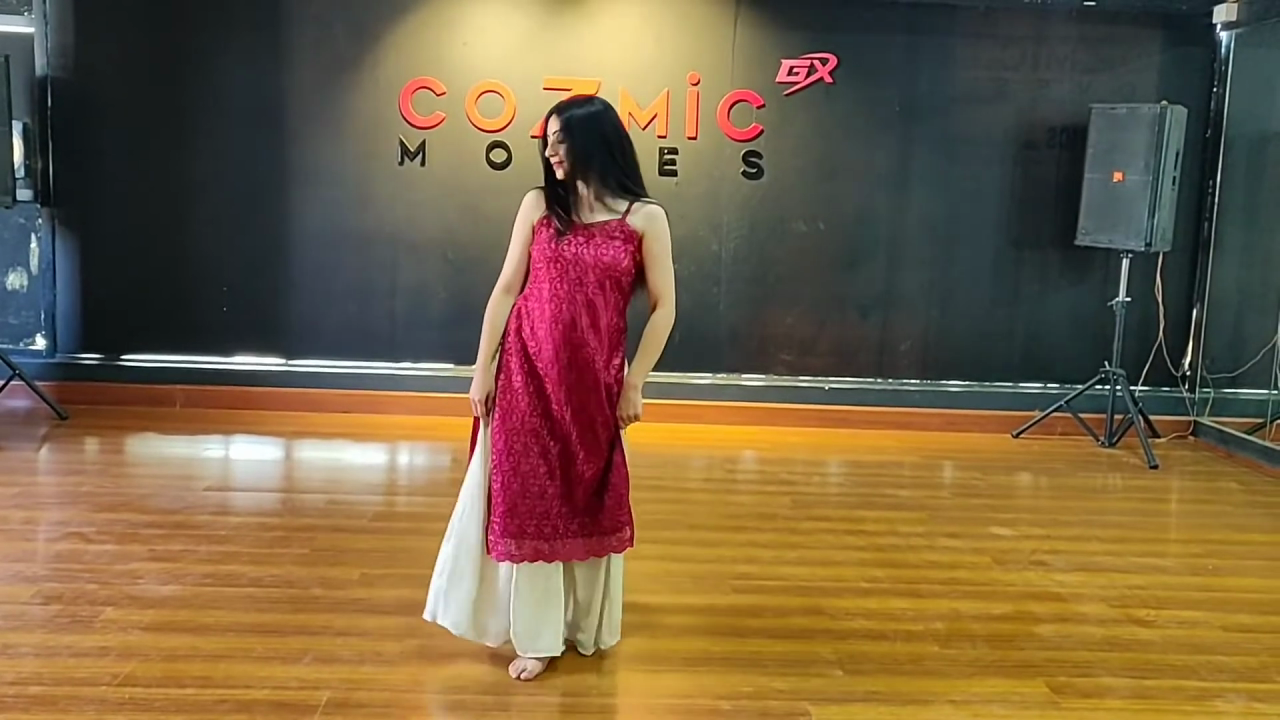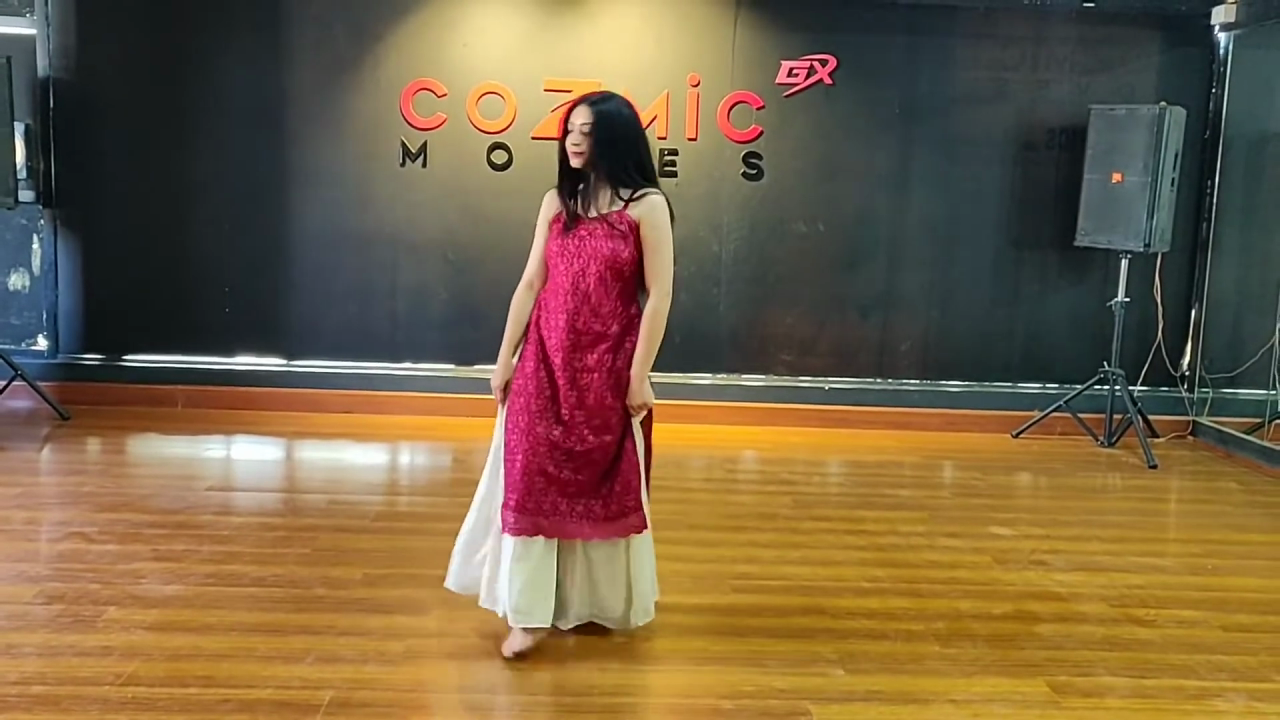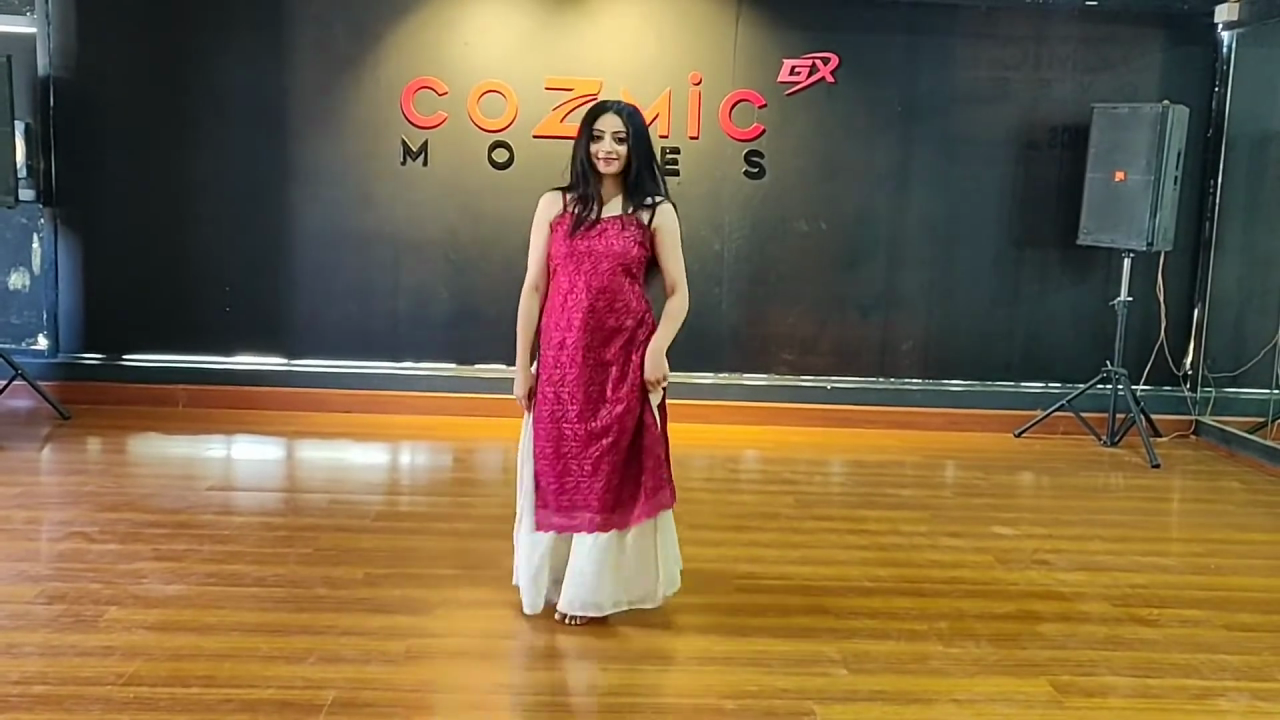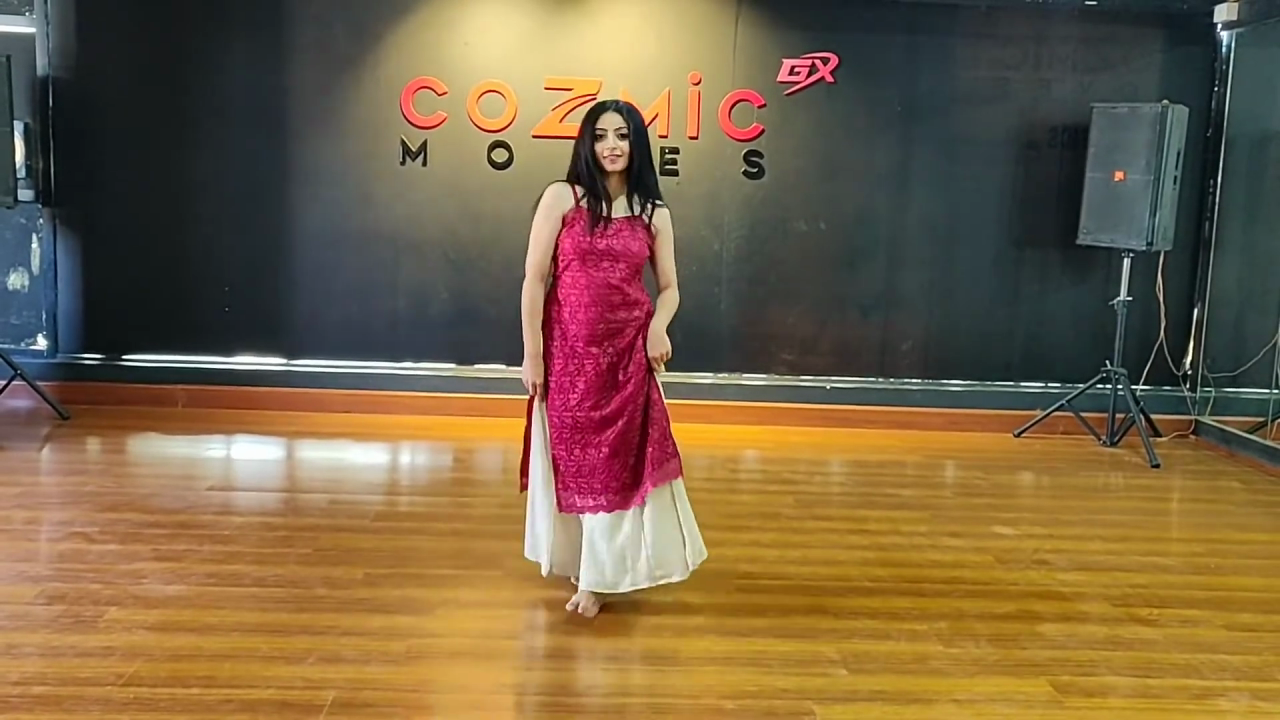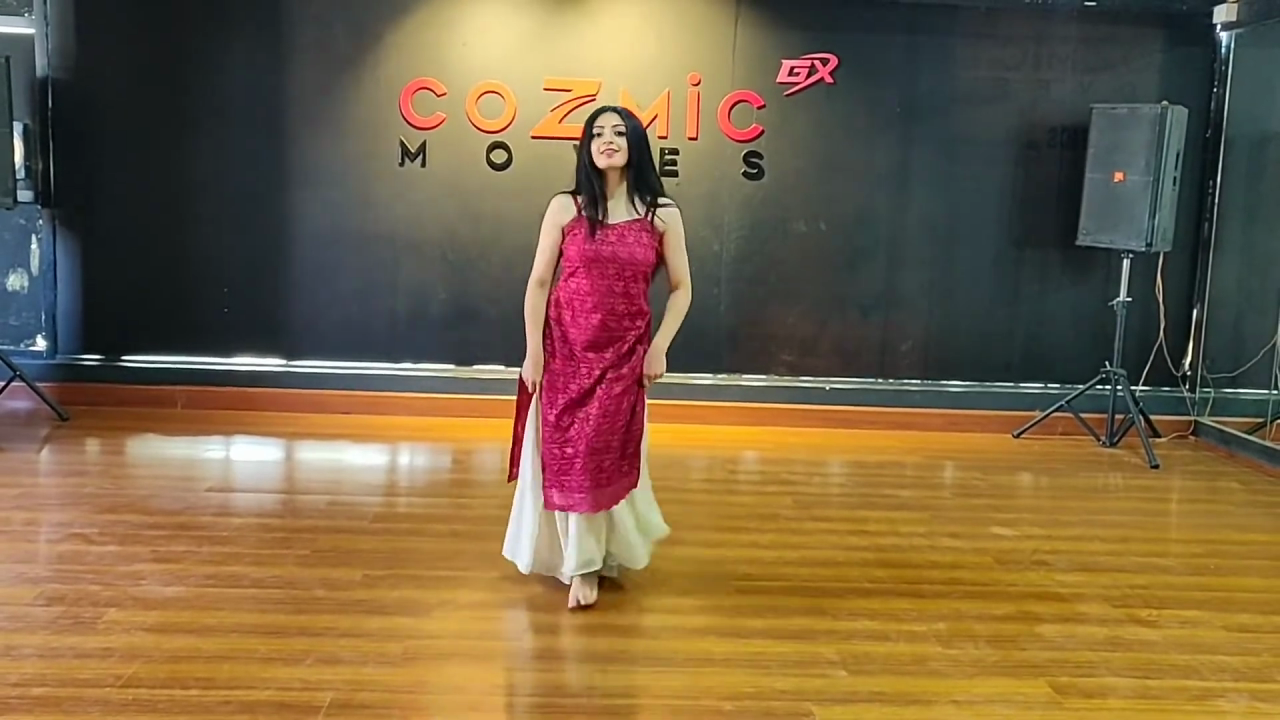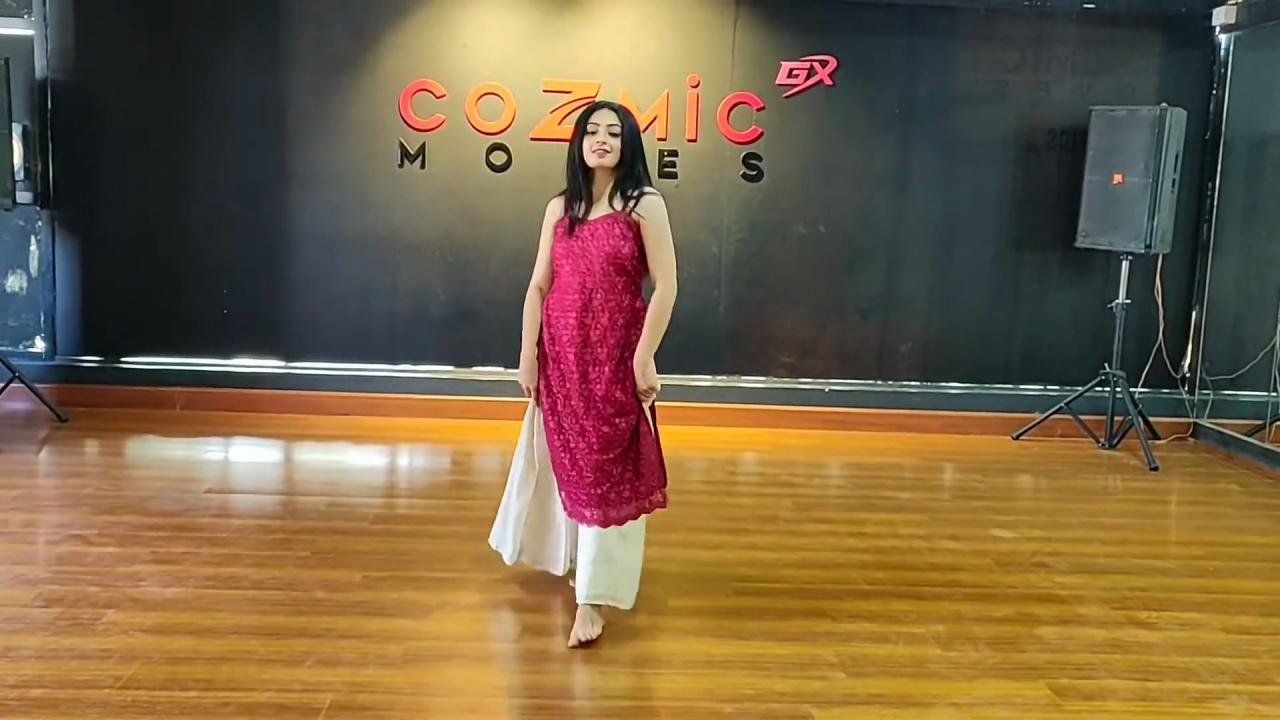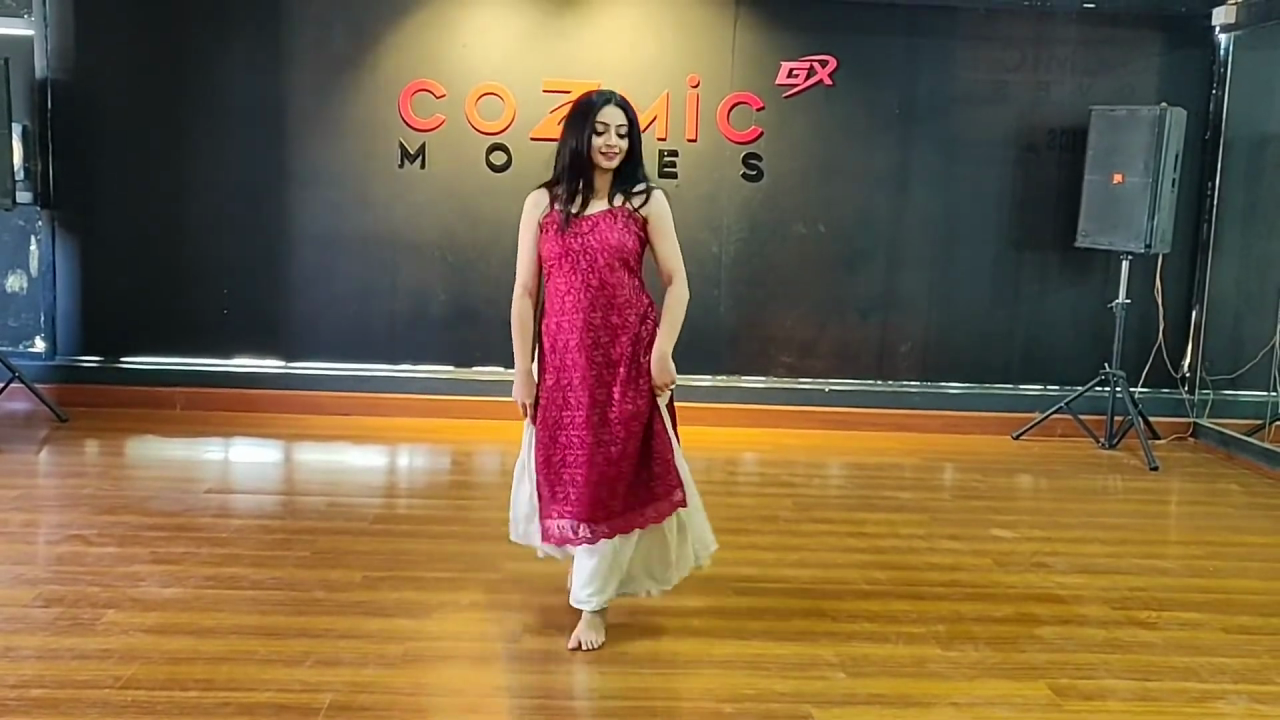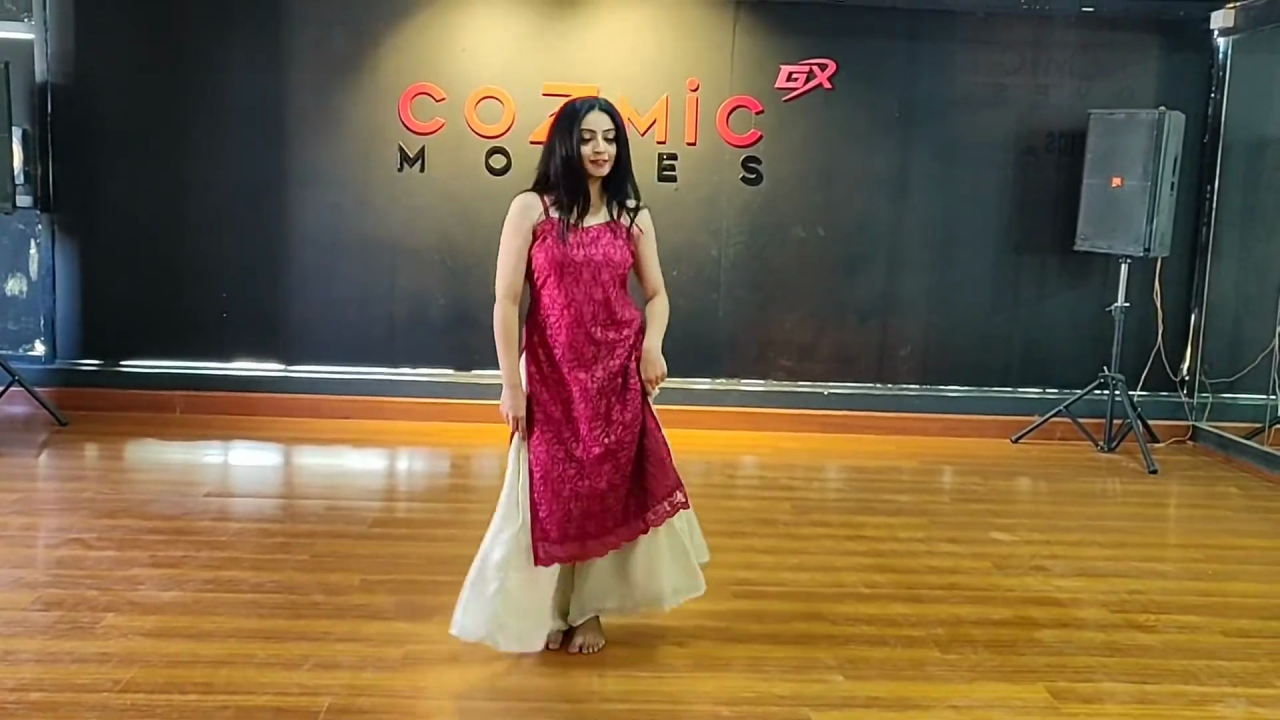
dt=0.4s
person 1, frame 1
left shoulder: (644, 217)
right shoulder: (538, 205)
left elbow: (663, 307)
right elbow: (506, 290)
left wrist: (634, 386)
right wrist: (483, 369)
left hip: (595, 381)
right hip: (526, 373)
left knee: (591, 505)
right knee: (526, 502)
left ankle: (585, 622)
right ankle: (535, 637)
person 1, frame 2
left shoulder: (647, 206)
right shoulder: (557, 201)
left elbow: (659, 297)
right elbow: (531, 283)
left wrist: (639, 376)
right wrist: (506, 357)
left hip: (608, 365)
right hip: (546, 362)
left knee: (604, 487)
right knee: (533, 482)
left ankle: (601, 602)
right ankle: (529, 613)
person 1, frame 3
left shoulder: (655, 212)
right shoulder: (554, 205)
left elbow: (678, 293)
right elbow: (533, 288)
left wrist: (657, 350)
right wrist: (523, 364)
left hip: (625, 360)
right hip: (562, 360)
left knee: (615, 474)
right knee: (558, 470)
left ankle: (593, 588)
right ankle: (554, 578)
person 1, frame 4
left shoulder: (654, 213)
right shoulder: (560, 198)
left elbow: (669, 287)
right elbow: (534, 279)
left wrist: (658, 327)
right wrist: (531, 354)
left hip: (627, 352)
right hip: (568, 350)
left knee: (619, 460)
right knee: (571, 457)
left ankle: (599, 576)
right ankle: (578, 560)
person 1, frame 5
left shoulder: (662, 213)
right shoulder: (565, 208)
left elbow: (681, 288)
right elbow: (538, 283)
left wrist: (659, 346)
right wrist: (533, 354)
left hip: (624, 355)
right hip: (566, 350)
left knee: (603, 458)
right knee: (562, 457)
left ankle: (587, 564)
right ankle: (574, 558)
person 1, frame 6
left shoulder: (644, 204)
right shoulder: (559, 208)
left elbow: (666, 286)
right elbow: (539, 287)
left wrist: (645, 357)
right wrist: (528, 355)
left hip: (616, 358)
right hip: (561, 357)
left knee: (607, 472)
right knee: (570, 464)
left ankle: (592, 598)
right ankle: (593, 565)
person 1, frame 7
left shoulder: (646, 202)
right shoulder: (542, 203)
left elbow: (677, 283)
right elbow: (525, 292)
left wrist: (662, 351)
right wrist: (523, 369)
left hip: (626, 358)
right hip: (562, 360)
left knee: (614, 476)
right knee: (564, 471)
left ankle: (592, 604)
right ankle: (583, 560)
person 1, frame 8
left shoulder: (633, 215)
right shoulder: (530, 209)
left elbow: (656, 294)
right elbow: (505, 300)
left wrist: (652, 345)
right wrist: (512, 383)
left hip: (617, 375)
right hip: (552, 373)
left knee: (608, 493)
right knee: (549, 495)
left ankle: (587, 611)
right ankle: (535, 615)
